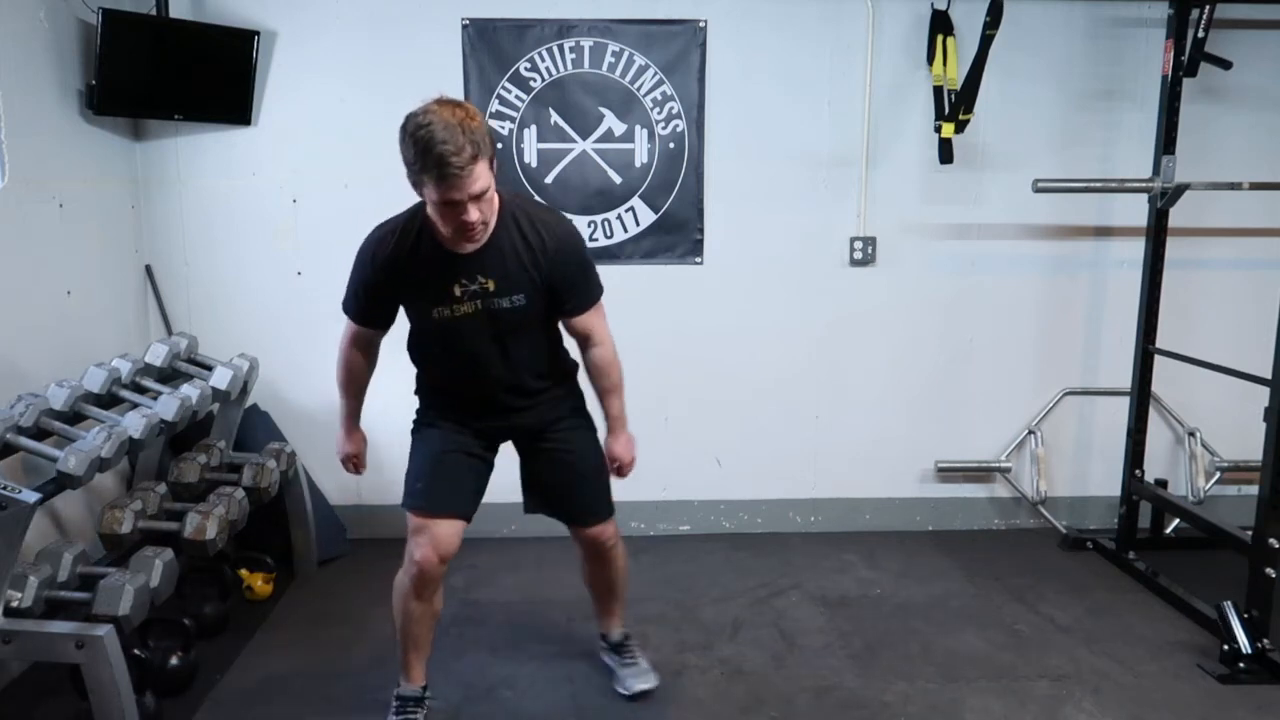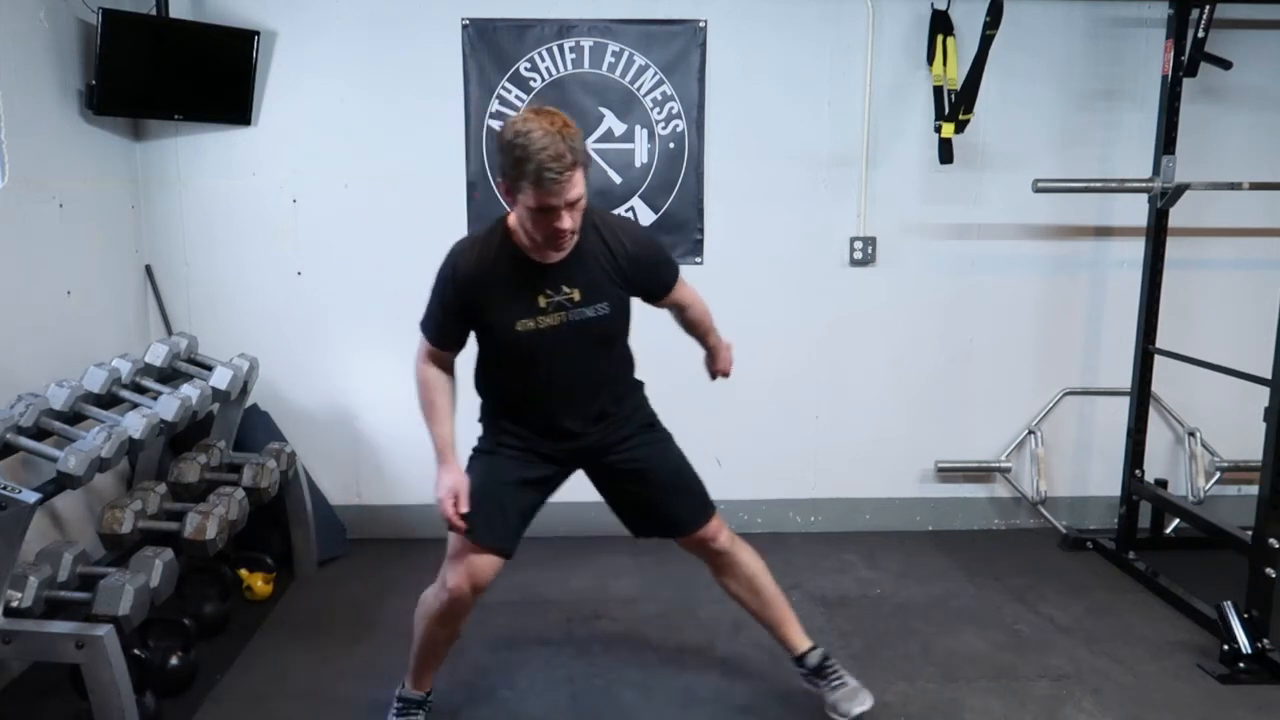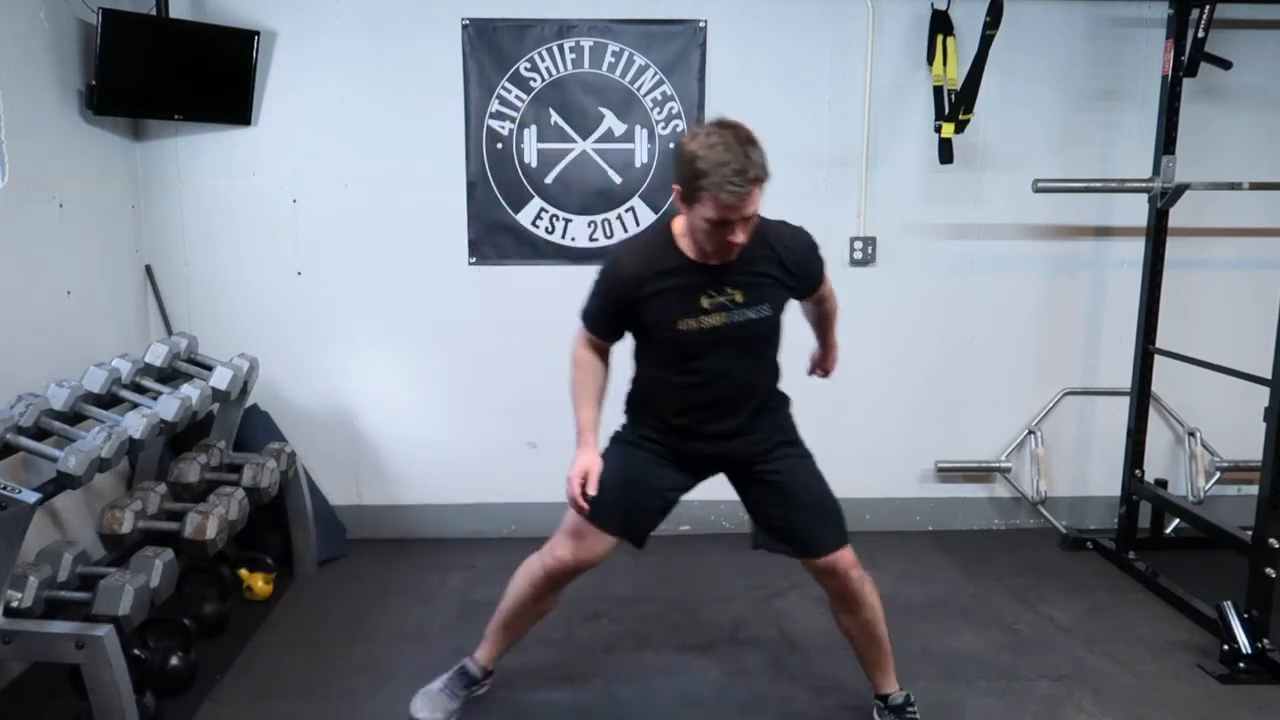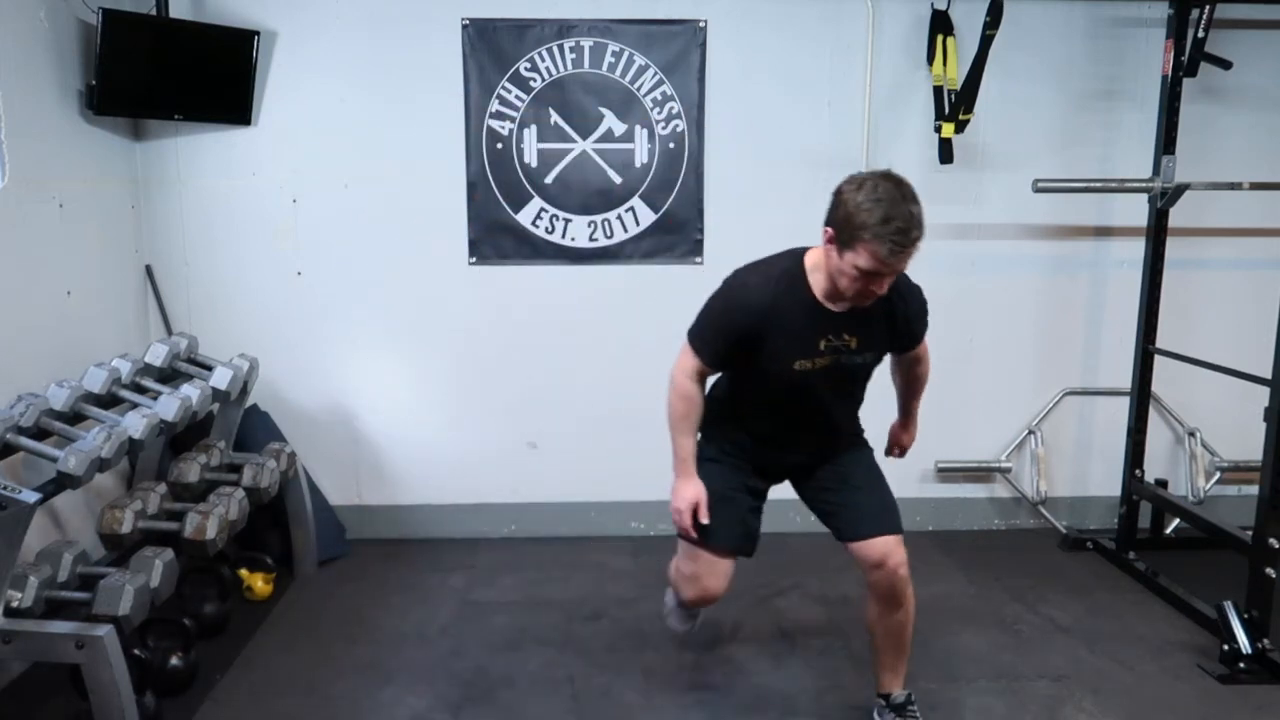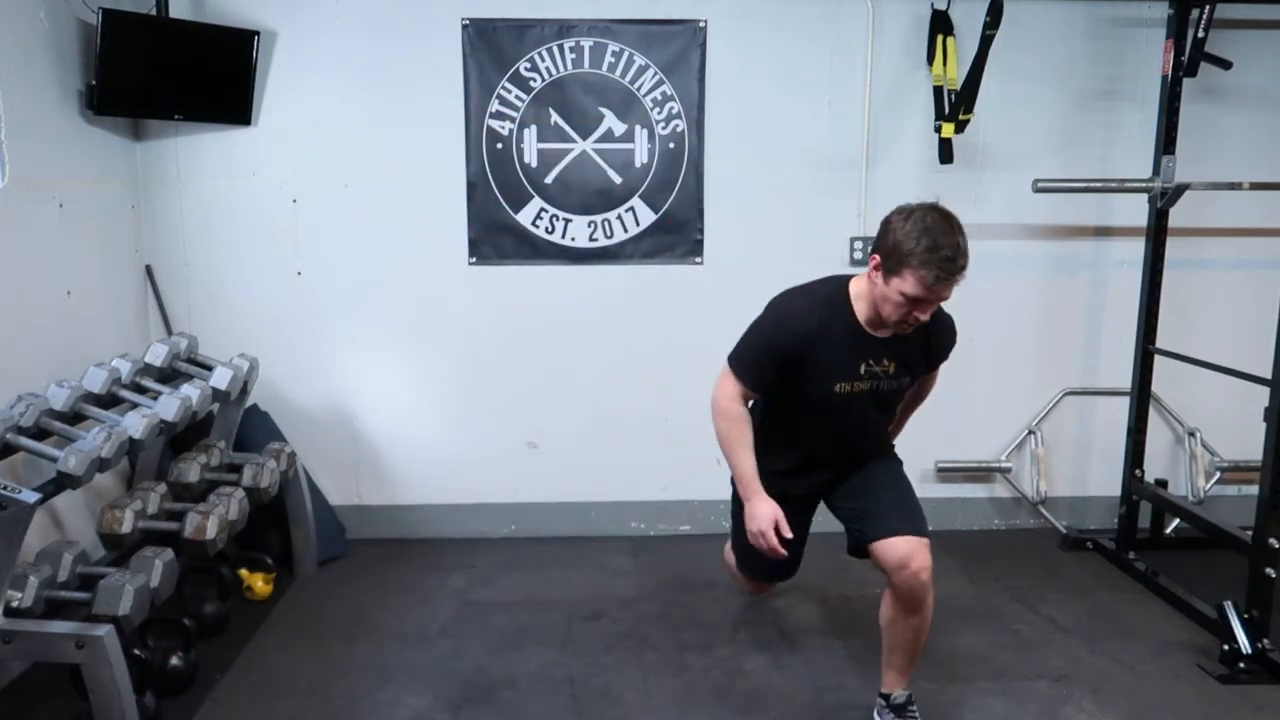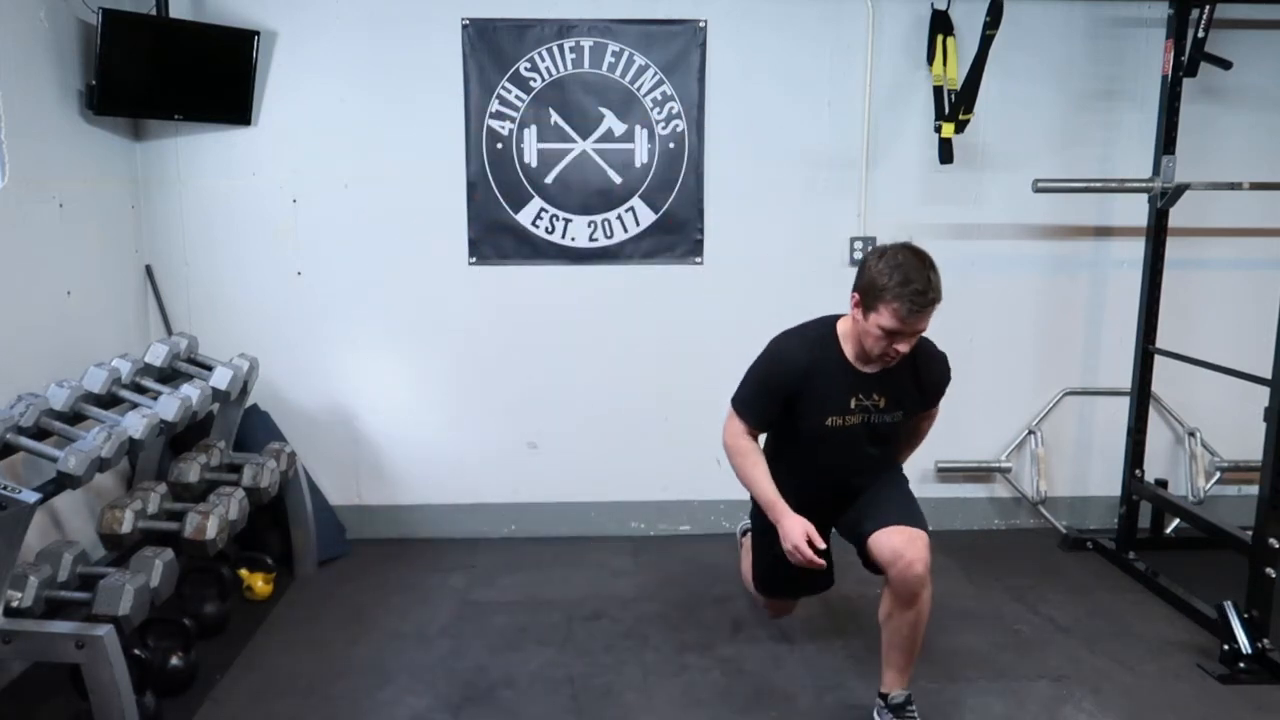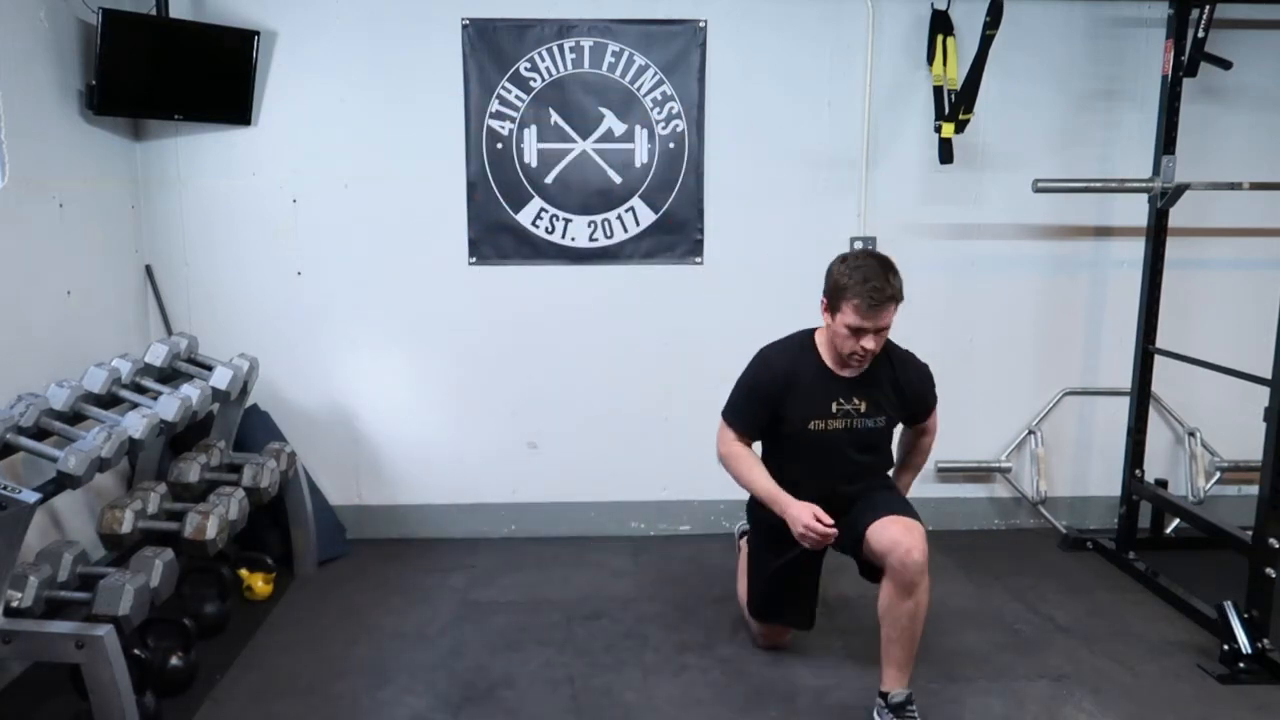
dt=0.2s
person 1, frame 1
left shoulder: (547, 235)
right shoulder: (385, 253)
left elbow: (594, 336)
right elbow: (360, 342)
left wrist: (618, 428)
right wrist: (350, 424)
left hip: (546, 400)
right hip: (449, 411)
left knee: (600, 535)
right knee: (429, 557)
left ankle: (614, 637)
person 1, frame 2
left shoulder: (625, 244)
right shoulder: (471, 267)
left elbow: (679, 298)
right elbow: (434, 361)
left wrist: (715, 349)
right wrist: (448, 461)
left hip: (620, 422)
right hip: (523, 437)
left knee: (714, 543)
right knee: (463, 579)
left ankle: (813, 662)
person 1, frame 3
left shoulder: (788, 249)
right shoulder: (634, 266)
left elbow: (818, 295)
right elbow: (590, 350)
left wrist: (828, 347)
right wrist: (586, 446)
left hip: (761, 432)
right hip: (660, 434)
left knee: (838, 565)
right knee: (569, 552)
right ankle: (475, 669)
person 1, frame 4
left shoulder: (903, 303)
right shoulder: (753, 293)
left elbow: (912, 358)
right elbow: (688, 374)
left wrist: (908, 419)
right wrist: (686, 474)
left hip: (835, 444)
right hip: (739, 444)
left knee: (888, 566)
right knee: (700, 587)
right ankle: (684, 589)
person 1, frame 5
left shoulder: (936, 331)
right shoulder: (797, 316)
right elbow: (728, 395)
right wrist: (754, 497)
left hip: (864, 460)
right hip: (780, 463)
left knee: (913, 567)
right knee: (756, 580)
right ankle: (745, 538)
person 1, frame 6
left shoulder: (928, 365)
right shoulder: (793, 356)
right elbow: (737, 435)
right wrist: (781, 518)
left hip: (872, 485)
right hip: (791, 494)
left knee: (911, 562)
right knee: (775, 600)
right ankle: (754, 535)
person 1, frame 7
left shoulder: (908, 373)
right shoulder: (776, 367)
left elbow: (921, 434)
right elbow: (731, 445)
left wrist: (896, 497)
right wrist: (787, 507)
left hip: (864, 497)
right hip: (789, 508)
left knee: (909, 550)
right knee: (769, 634)
right ankle: (752, 540)
